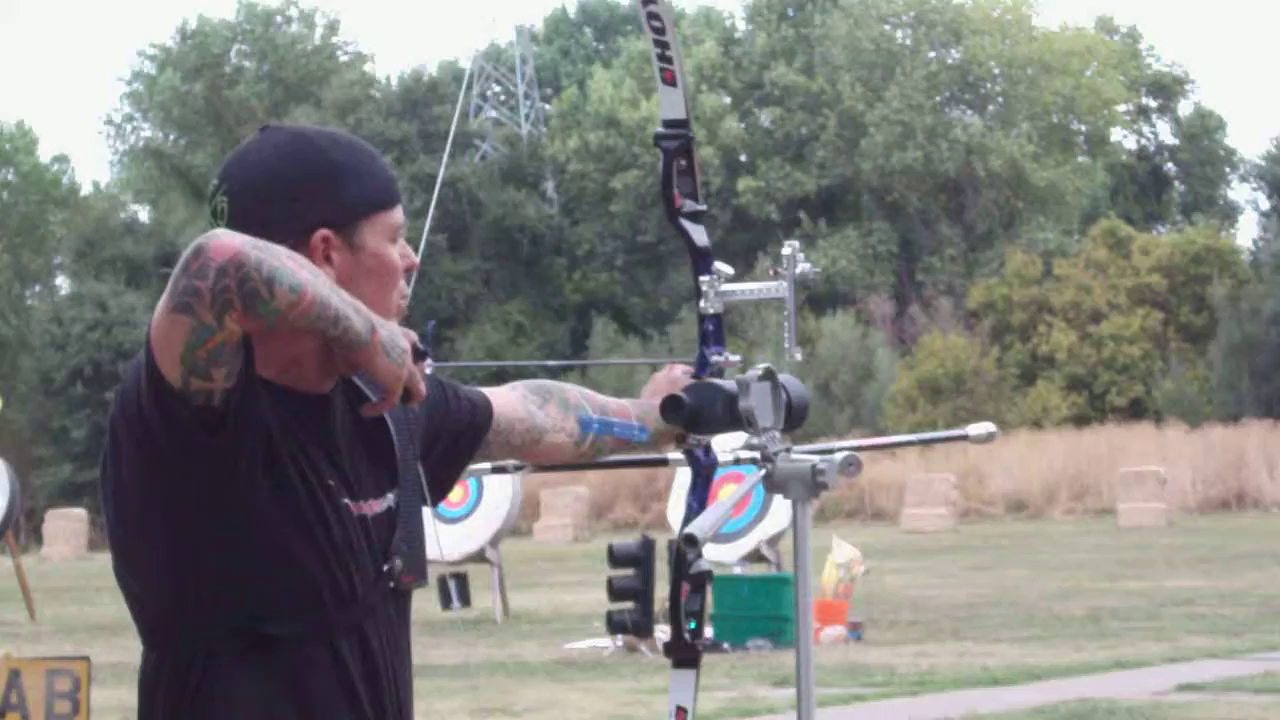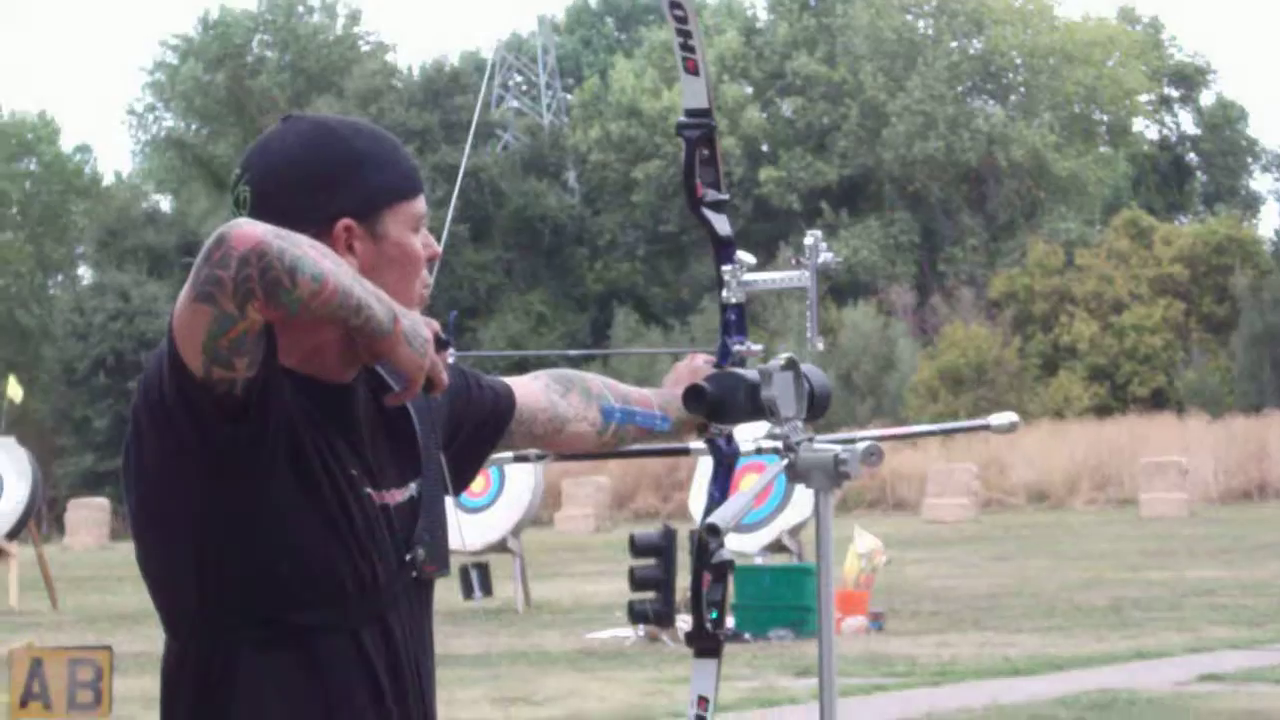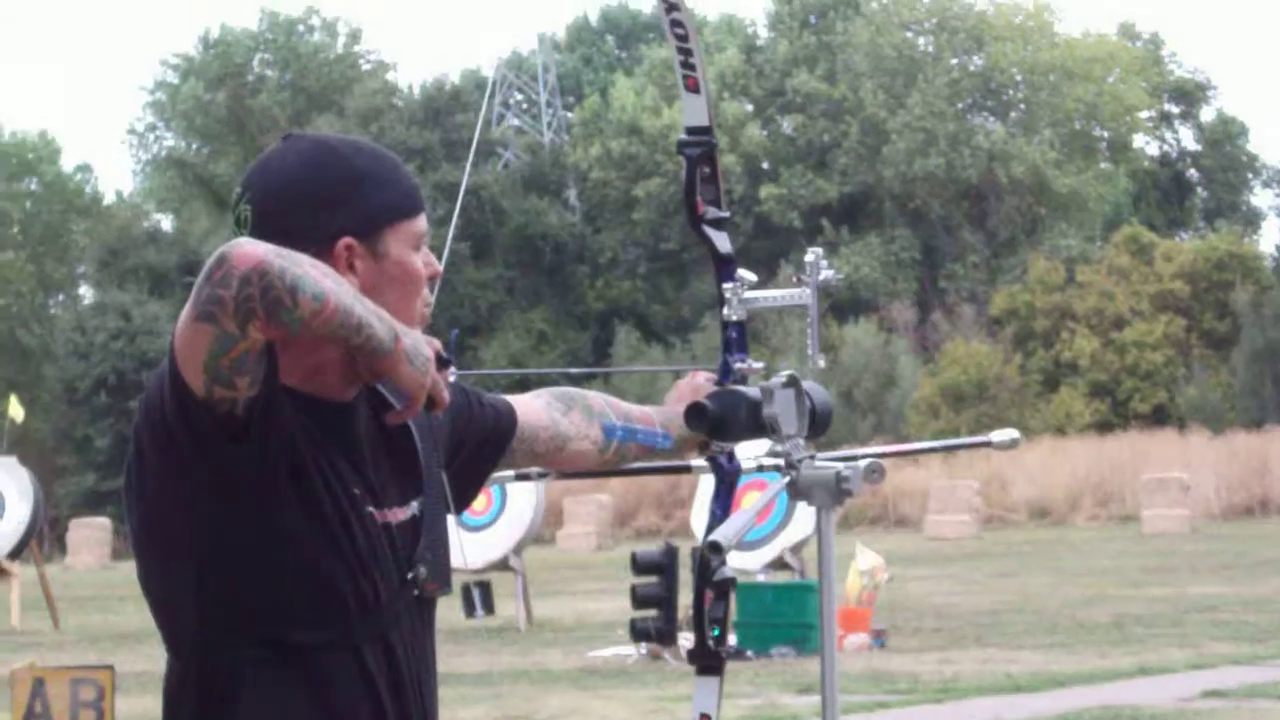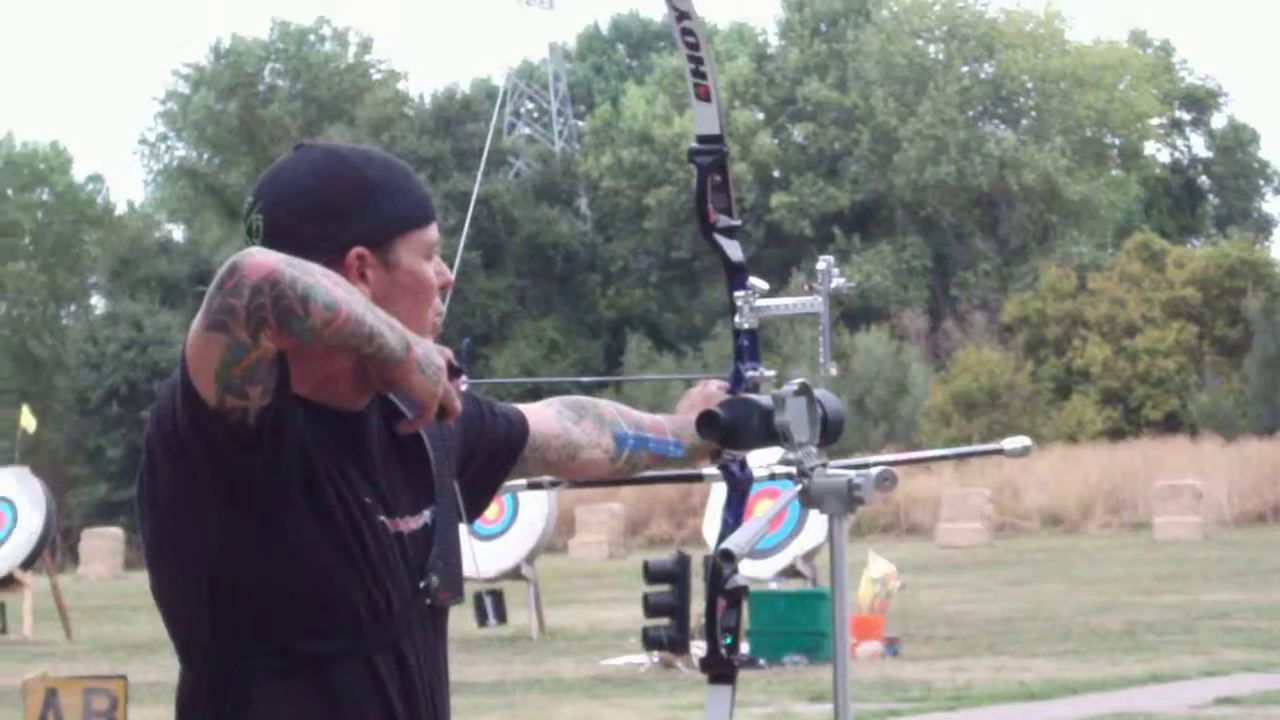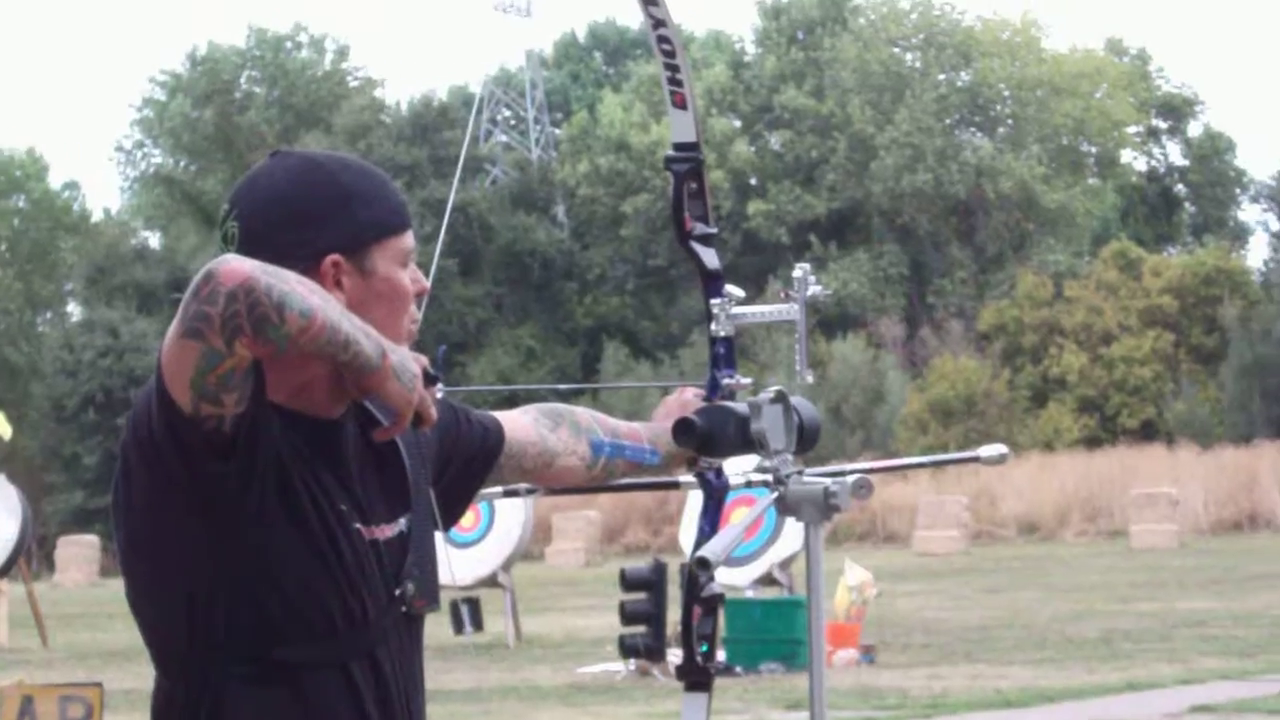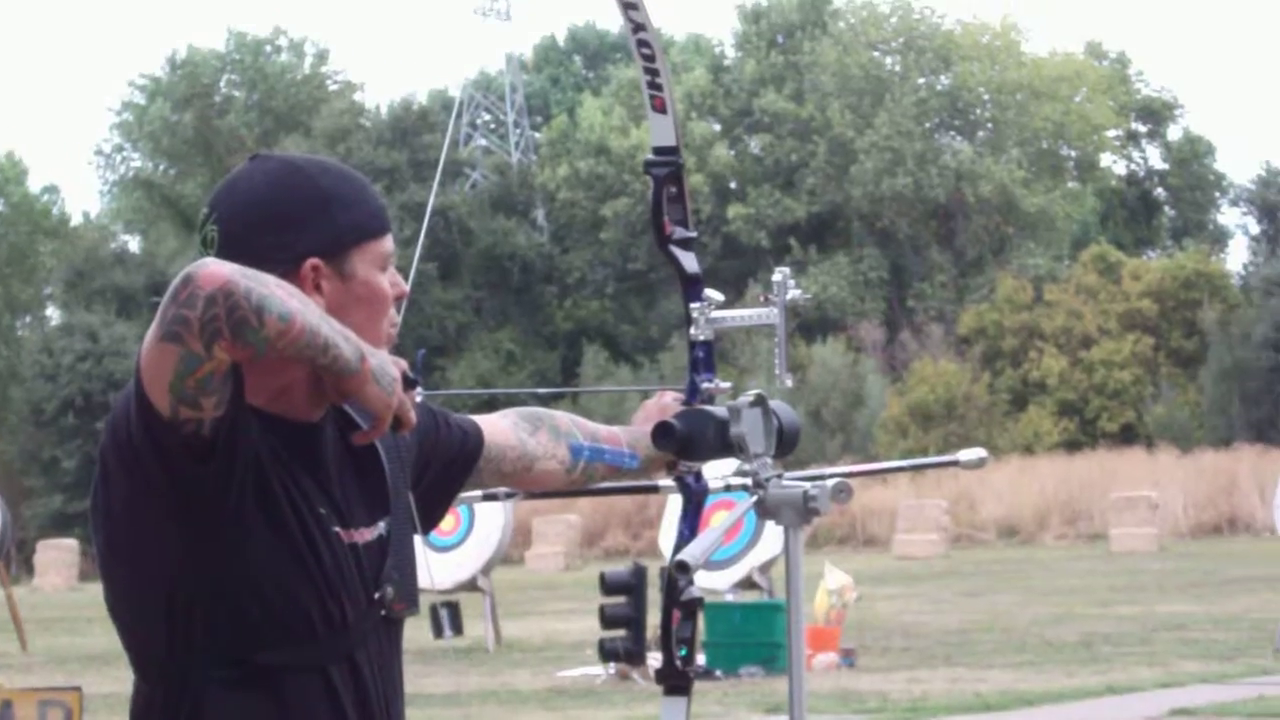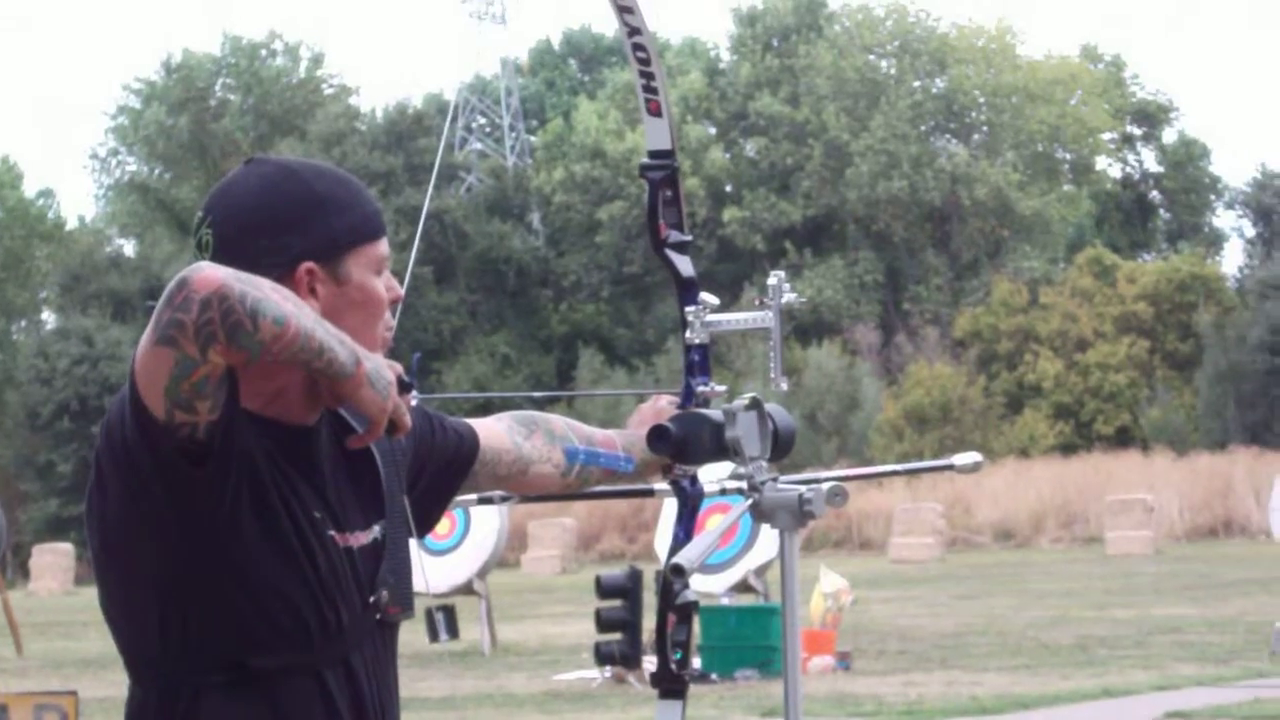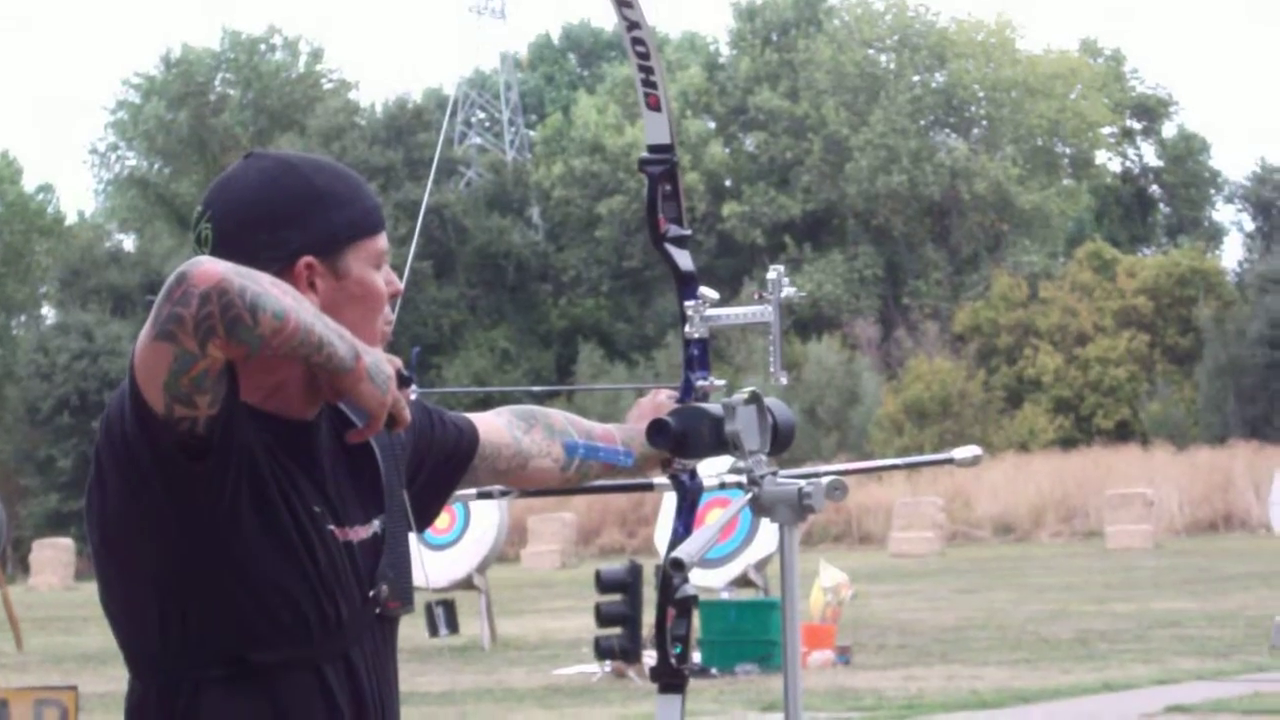
dt=0.1s
person 1, frame 1
left shoulder: (386, 404)
right shoulder: (200, 407)
left elbow: (530, 415)
right elbow: (221, 264)
left wrist: (646, 416)
right wrist: (364, 333)
person 1, frame 2
left shoulder: (409, 393)
right shoulder: (221, 394)
left elbow: (552, 404)
right elbow: (242, 252)
left wrist: (668, 405)
right wrist: (386, 323)
person 1, frame 3
left shoulder: (412, 413)
right shoulder: (221, 413)
left elbow: (553, 425)
right elbow: (243, 271)
left wrist: (670, 424)
right wrist: (386, 342)
person 1, frame 4
left shoulder: (423, 421)
right shoulder: (235, 425)
left elbow: (566, 432)
right elbow: (254, 281)
left wrist: (683, 432)
right wrist: (398, 351)
person 1, frame 5
left shoulder: (397, 428)
right shoulder: (209, 432)
left elbow: (541, 439)
right elbow: (230, 287)
left wrist: (656, 438)
right wrist: (374, 359)
person 1, frame 6
left shoulder: (376, 431)
right shoulder: (185, 437)
left elbow: (521, 443)
right elbow: (208, 292)
left wrist: (638, 443)
right wrist: (353, 362)
person 1, frame 7
left shoulder: (372, 436)
right shoulder: (177, 442)
left elbow: (518, 447)
right elbow: (203, 296)
left wrist: (632, 446)
right wrist: (348, 365)
person 1, frame 8
left shoulder: (372, 430)
right shoulder: (179, 434)
left elbow: (518, 442)
right elbow: (203, 290)
left wrist: (632, 440)
right wrist: (347, 358)
